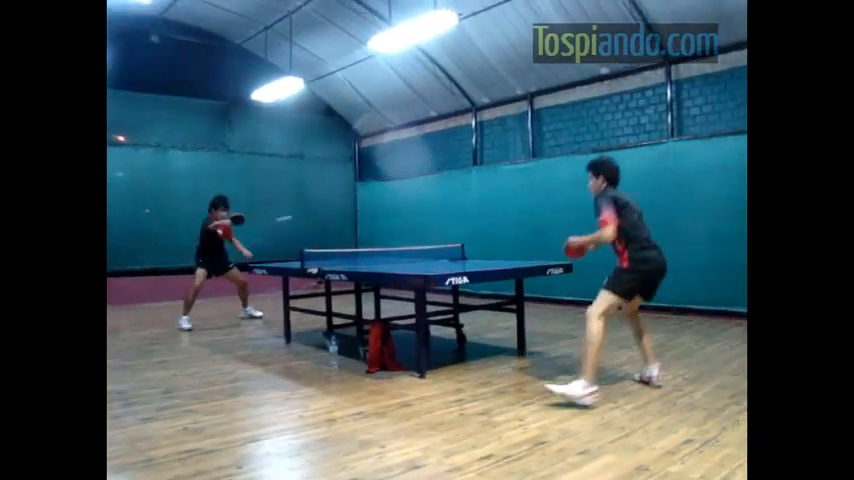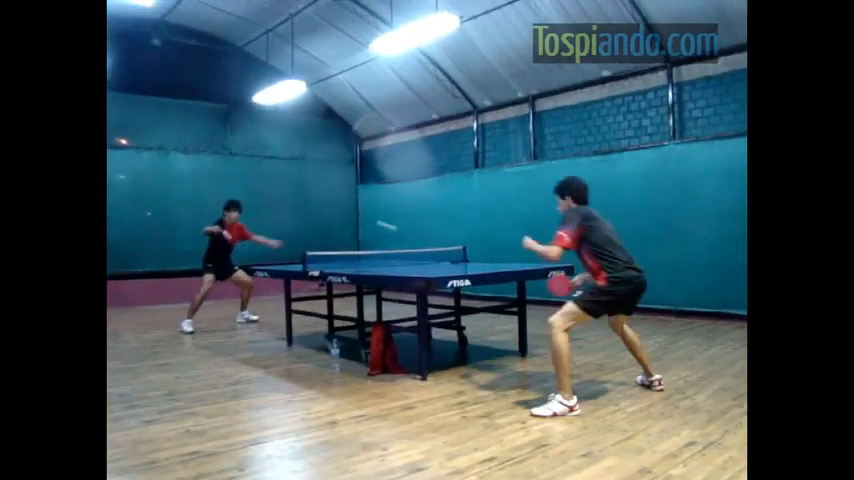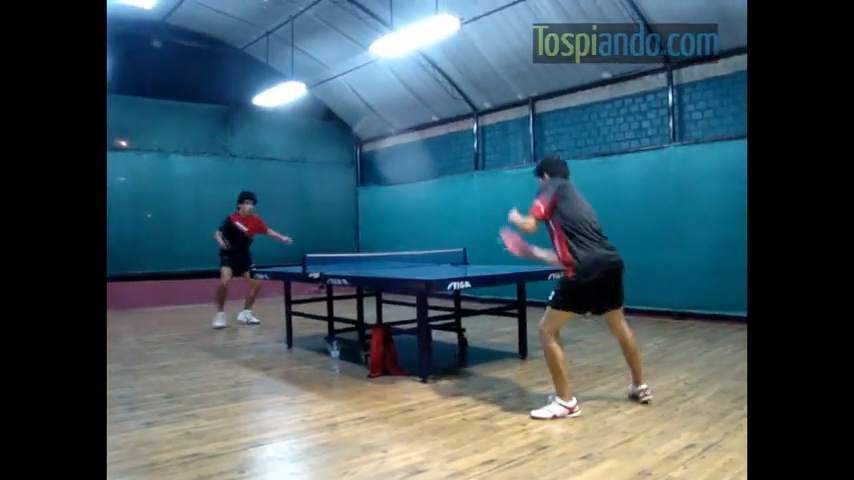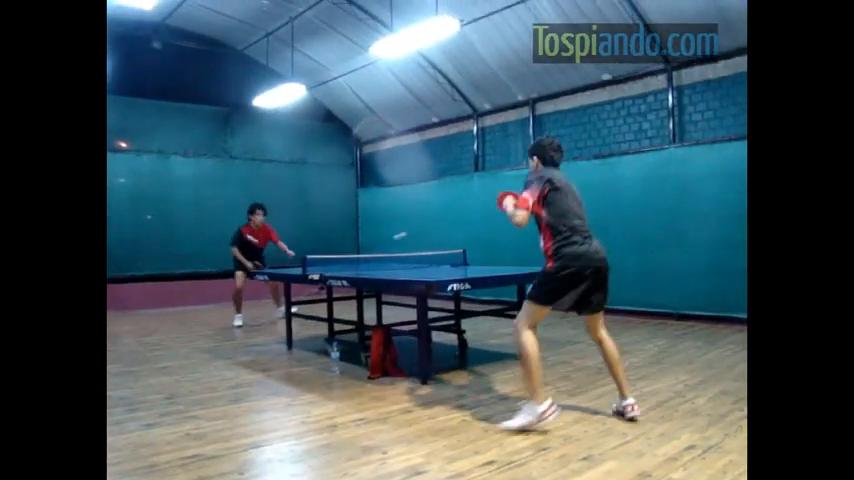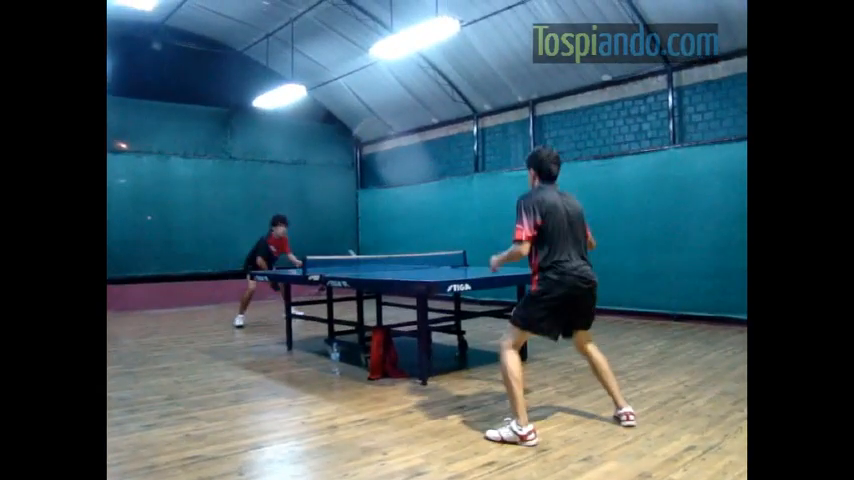
dt=0.2s
person 1, frame 1
left shoulder: (606, 199)
right shoulder: (620, 198)
left elbow: (608, 235)
left wrist: (580, 241)
right wrist: (592, 243)
left hip: (637, 265)
right hip: (655, 262)
left knee: (595, 313)
right knee: (629, 312)
left ankle: (586, 385)
right ankle: (650, 369)
person 1, frame 2
left shoulder: (574, 216)
right shoulder: (593, 218)
left elbow: (553, 253)
left wrist: (531, 245)
right wrist: (582, 278)
left hip: (614, 283)
right hip: (634, 280)
left knee: (557, 324)
right knee: (618, 325)
left ankle: (566, 399)
right ankle: (651, 377)
person 1, frame 3
left shoulder: (552, 188)
right shoulder: (574, 196)
left elbow: (529, 225)
left wrist: (514, 218)
right wrist: (536, 252)
left hip: (585, 269)
right hip: (610, 262)
left knee: (547, 331)
right knee: (618, 326)
left ankle: (565, 401)
right ankle: (639, 387)
person 1, frame 4
left shoulder: (539, 177)
right shoulder: (565, 184)
left elbow: (520, 218)
left wrist: (509, 206)
right wrist: (521, 207)
left hip: (566, 262)
right hip: (596, 258)
left knee: (524, 325)
right knee: (598, 331)
left ankle: (538, 404)
right ankle: (626, 402)
person 1, frame 5
left shoulder: (529, 200)
right shoulder: (573, 202)
left elbow: (522, 249)
right elbow: (590, 243)
left wrist: (498, 260)
left hip: (552, 285)
right hip: (585, 281)
left knee: (509, 345)
right knee: (586, 345)
left ankle: (522, 426)
right ankle: (623, 408)
person 2, frame 1
left shoulder: (225, 223)
right shoulder: (209, 221)
left elbow: (232, 238)
right elbow: (210, 227)
left wrist: (244, 250)
right wrist: (223, 222)
left hip: (221, 259)
right hip: (205, 259)
left knee: (242, 281)
right knee: (197, 285)
left ankle: (246, 310)
right ankle: (184, 318)
person 2, frame 2
left shoulder: (238, 227)
right shoulder: (220, 223)
left elbow: (252, 237)
right elbow: (205, 231)
left wrist: (270, 242)
right wrist: (211, 229)
left hip: (226, 263)
right hip: (212, 263)
left knee: (248, 283)
right knee: (204, 290)
left ankle: (243, 314)
right ankle: (188, 321)
person 2, frame 3
left shoulder: (255, 220)
right shoulder: (231, 218)
left elbow: (268, 231)
right elbow: (218, 233)
left wrist: (282, 237)
right wrist: (220, 241)
left hip: (244, 257)
right hip: (228, 256)
left knee: (256, 284)
right knee: (224, 283)
left ankle: (245, 313)
right ankle: (220, 314)
person 2, frame 4
left shoulder: (267, 229)
right shoulder: (242, 230)
left elbow: (278, 242)
right elbow: (234, 249)
left wrist: (287, 251)
right wrist: (247, 263)
left hip: (258, 261)
right hip: (243, 262)
left knee: (274, 282)
right knee: (239, 287)
left ankle: (281, 308)
right ankle: (238, 315)
person 2, frame 5
left shoulder: (283, 239)
right shoulder: (265, 240)
left elbow: (288, 254)
right elbow: (259, 260)
left wrist: (296, 261)
left hip: (267, 266)
right hip: (253, 266)
right knee: (251, 288)
left ankle: (290, 310)
right ankle: (240, 316)
